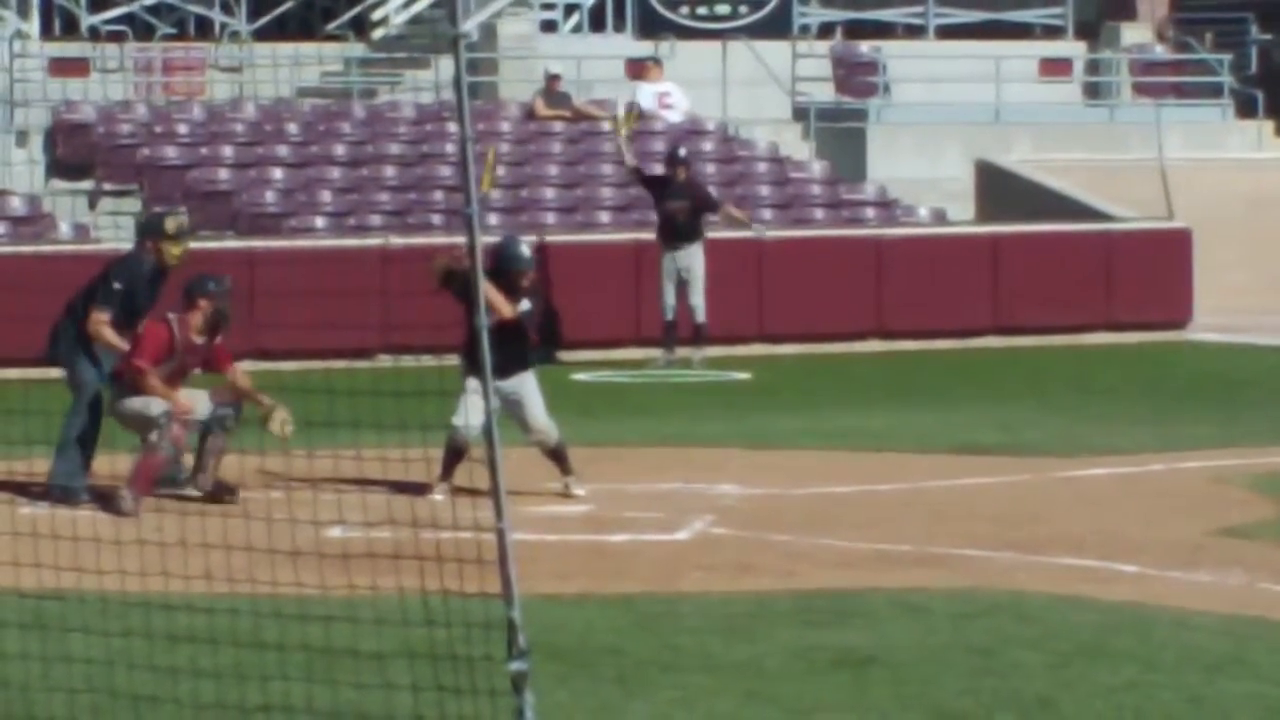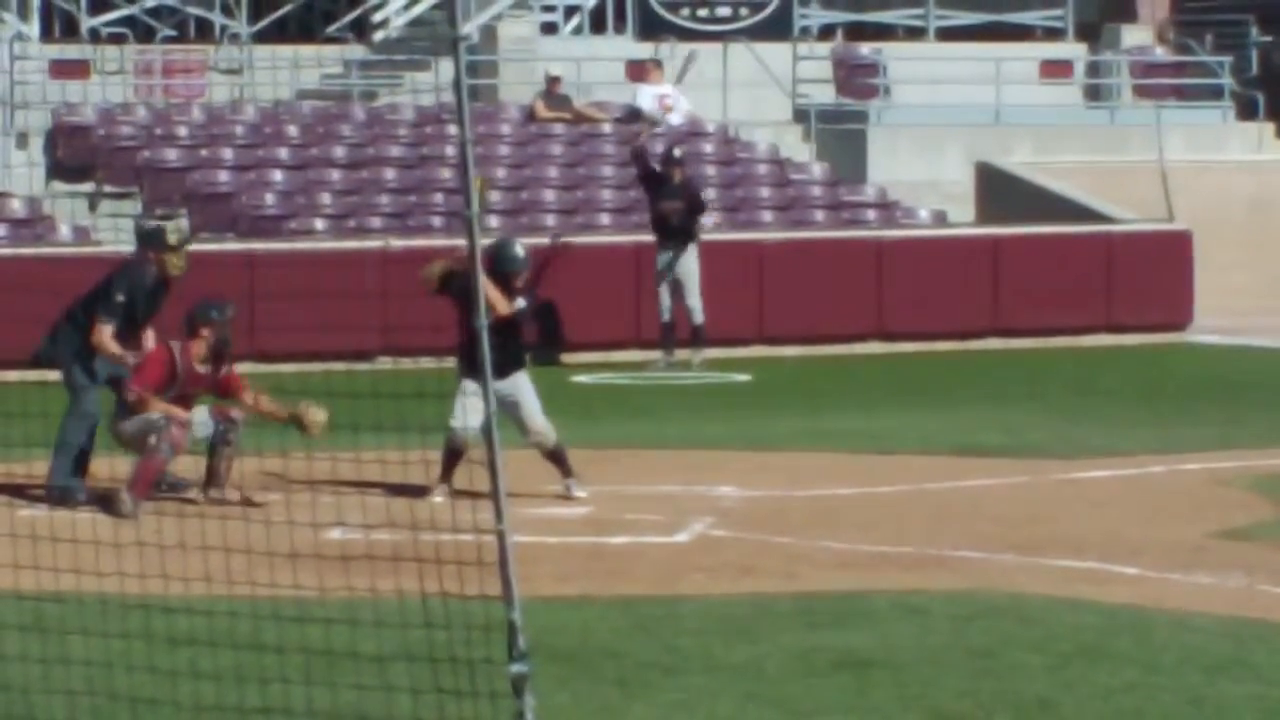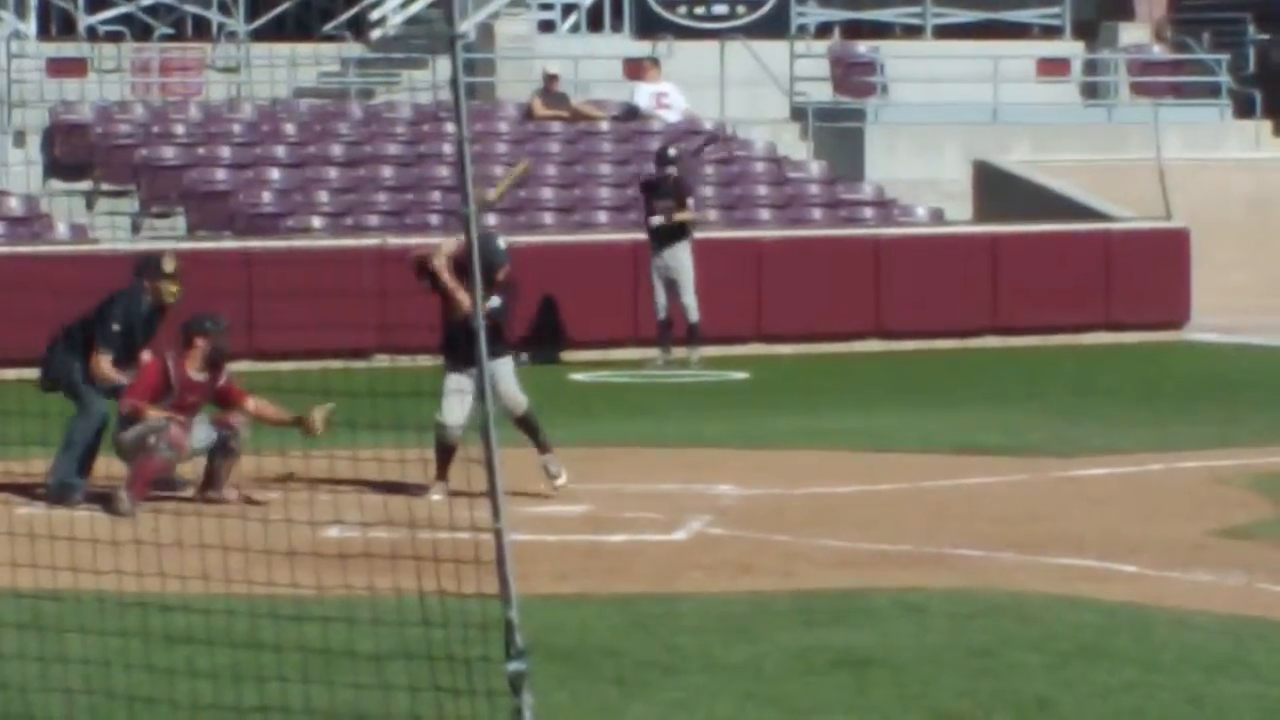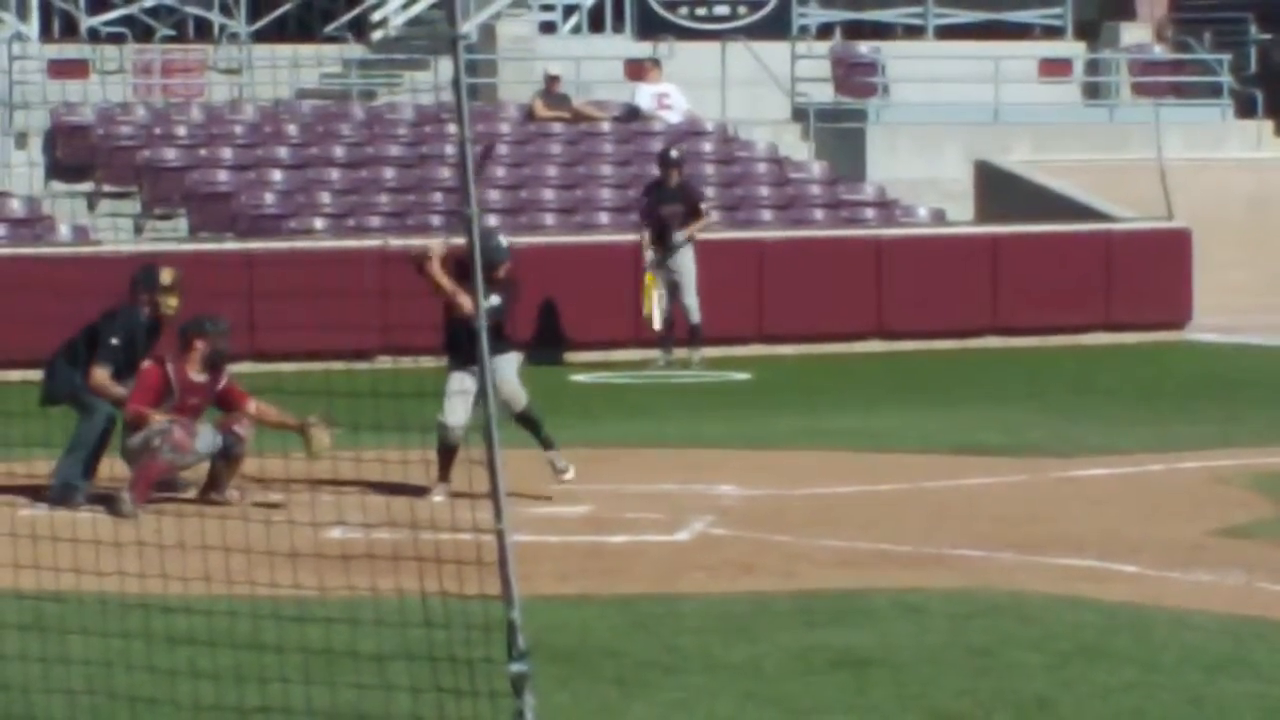
dt=0.2s
person 1, frame 1
left shoulder: (157, 269)
right shoulder: (124, 269)
right elbow: (95, 324)
right wrist: (130, 351)
left hip: (116, 338)
right hip: (82, 337)
right knee: (89, 401)
right ankle: (64, 483)
person 1, frame 2
left shoulder: (159, 280)
right shoulder: (127, 279)
right elbow: (100, 338)
right wrist: (132, 361)
left hip: (115, 345)
right hip: (78, 341)
right knee: (86, 404)
right ankle: (63, 484)
person 1, frame 3
left shoulder: (154, 306)
right shoulder: (122, 307)
left elbow: (138, 344)
right elbow: (99, 367)
left hip: (111, 362)
right hip: (72, 359)
right knee: (95, 408)
right ankle: (64, 483)
person 1, frame 4
left shoulder: (151, 320)
right shoulder: (121, 322)
left elbow: (137, 359)
right elbow: (97, 380)
left hip: (111, 374)
right hip: (72, 373)
right knee: (103, 412)
right ankle: (66, 485)
person 2, frame 1
left shoulder: (529, 293)
right shoulder: (473, 283)
left elbow: (507, 312)
right elbow: (438, 271)
right wrist: (461, 260)
left hip: (518, 375)
right hip: (479, 375)
left knee: (541, 428)
right knee: (463, 430)
left ankle: (569, 477)
right ankle: (443, 480)
person 2, frame 2
left shoulder: (521, 293)
right shoulder: (467, 283)
left elbow: (503, 308)
right elbow: (428, 276)
right wrist: (457, 263)
left hip: (512, 375)
right hip: (474, 377)
left knee: (539, 429)
right knee: (460, 431)
left ankle: (569, 478)
right ankle: (444, 482)
person 2, frame 3
left shoulder: (502, 286)
right shoulder: (455, 271)
left elbow: (471, 310)
right elbow: (415, 259)
left wrist: (444, 273)
right wrist: (443, 254)
left hip: (495, 358)
right hip: (459, 365)
left knee: (512, 399)
right knee: (449, 425)
left ankle: (547, 455)
right ankle: (440, 480)
person 2, frame 4
left shoulder: (504, 284)
right shoulder: (456, 269)
left elbow: (470, 307)
right elbow: (420, 262)
left wrist: (438, 272)
right wrist: (437, 255)
left hip: (498, 355)
right hip: (462, 364)
left knee: (512, 395)
right knee: (451, 424)
left ankle: (551, 451)
right ankle: (443, 481)
person 3, frame 1
left shoulder: (211, 338)
right shoulder: (164, 330)
left elbow: (232, 373)
right elbow: (137, 373)
left wrist: (260, 398)
right wrist: (172, 397)
left hip: (166, 397)
right hip: (132, 398)
left knee: (226, 404)
right knee: (175, 426)
left ankle: (203, 479)
right ankle: (131, 494)
person 3, frame 2
left shoulder: (216, 366)
right shoulder: (167, 357)
left elbow: (250, 398)
right elbow: (132, 395)
left wrist: (292, 415)
right wrist: (172, 410)
right hip: (132, 422)
left knee: (230, 418)
right knee: (175, 432)
left ankle: (215, 489)
right ankle: (128, 496)
person 3, frame 3
left shoulder: (215, 376)
right shoulder: (160, 367)
left elbow: (253, 405)
right elbow: (128, 407)
left wrist: (297, 420)
right wrist: (170, 416)
right hip: (133, 438)
left knee: (234, 422)
right knee: (175, 431)
left ankle: (213, 489)
right ankle: (128, 495)
person 3, frame 4
left shoulder: (217, 378)
right shoulder: (160, 371)
left elbow: (254, 407)
right elbow: (132, 414)
left wrist: (300, 425)
right wrist: (175, 420)
left hip: (181, 447)
right hip: (141, 446)
left knee: (240, 427)
right knee: (178, 433)
left ankle: (215, 490)
right ankle: (131, 497)
person 4, frame 1
left shoulder: (695, 188)
right shoulder: (659, 184)
left elbow: (720, 207)
right elbow: (635, 169)
left wrist: (748, 222)
right wrist: (623, 144)
left hip: (691, 250)
right hip: (668, 251)
left knee: (696, 301)
right knee: (668, 302)
left ankle: (698, 350)
right ankle: (668, 350)
person 4, frame 2
left shoulder: (689, 187)
right shoulder: (653, 181)
left elbow: (702, 210)
right elbow: (638, 156)
left wrist: (705, 217)
left hip: (685, 250)
right hip: (663, 251)
left knee: (692, 301)
right knee: (664, 304)
left ankle: (698, 351)
right ankle: (667, 352)
person 4, frame 3
left shoulder: (681, 185)
right shoulder: (651, 183)
left elbow: (691, 214)
right elbow: (646, 177)
left wrist: (665, 218)
right wrist: (664, 172)
left hip: (678, 248)
right hip: (656, 250)
left knee: (688, 299)
right knee: (660, 302)
left ankle: (694, 349)
right ankle: (665, 350)
person 4, frame 4
left shoulder: (689, 189)
right shoulder: (652, 189)
left elbow: (705, 218)
right elbow: (645, 221)
left wrist: (686, 232)
right wrist: (647, 250)
left hip: (682, 251)
right hip: (659, 253)
left knee: (689, 300)
right knee: (663, 304)
left ankle: (696, 350)
right ankle: (666, 351)
